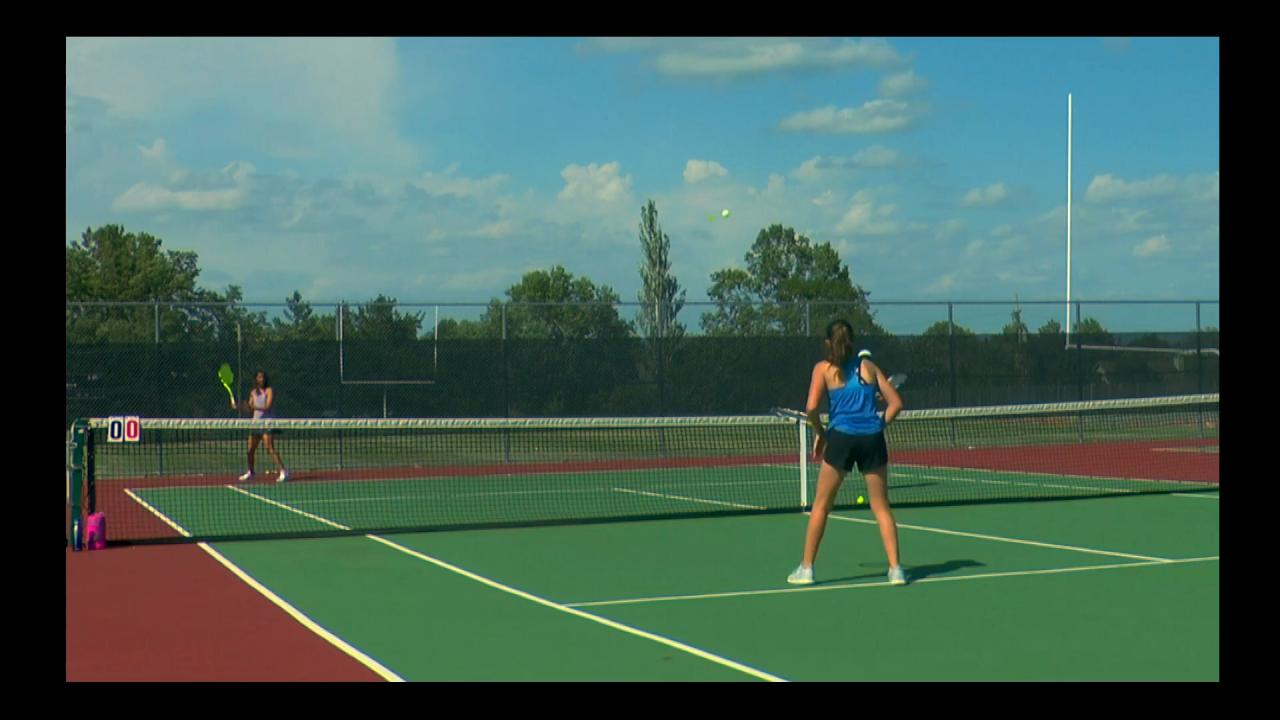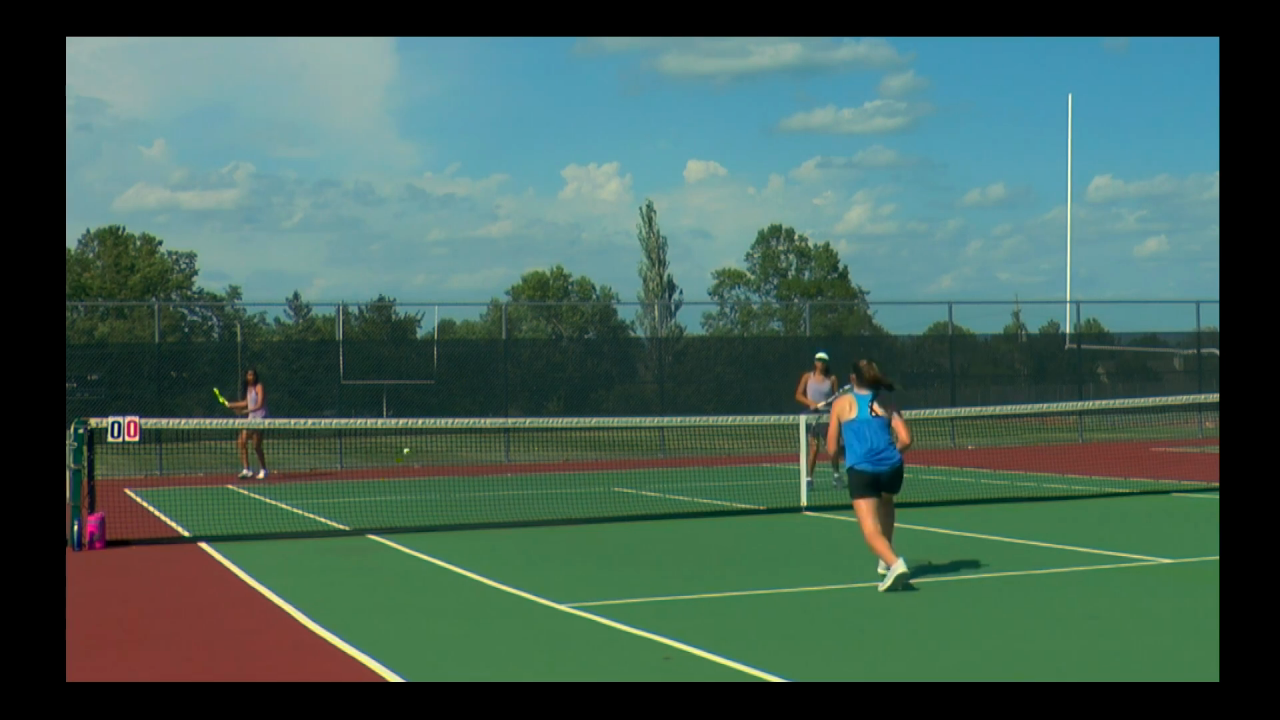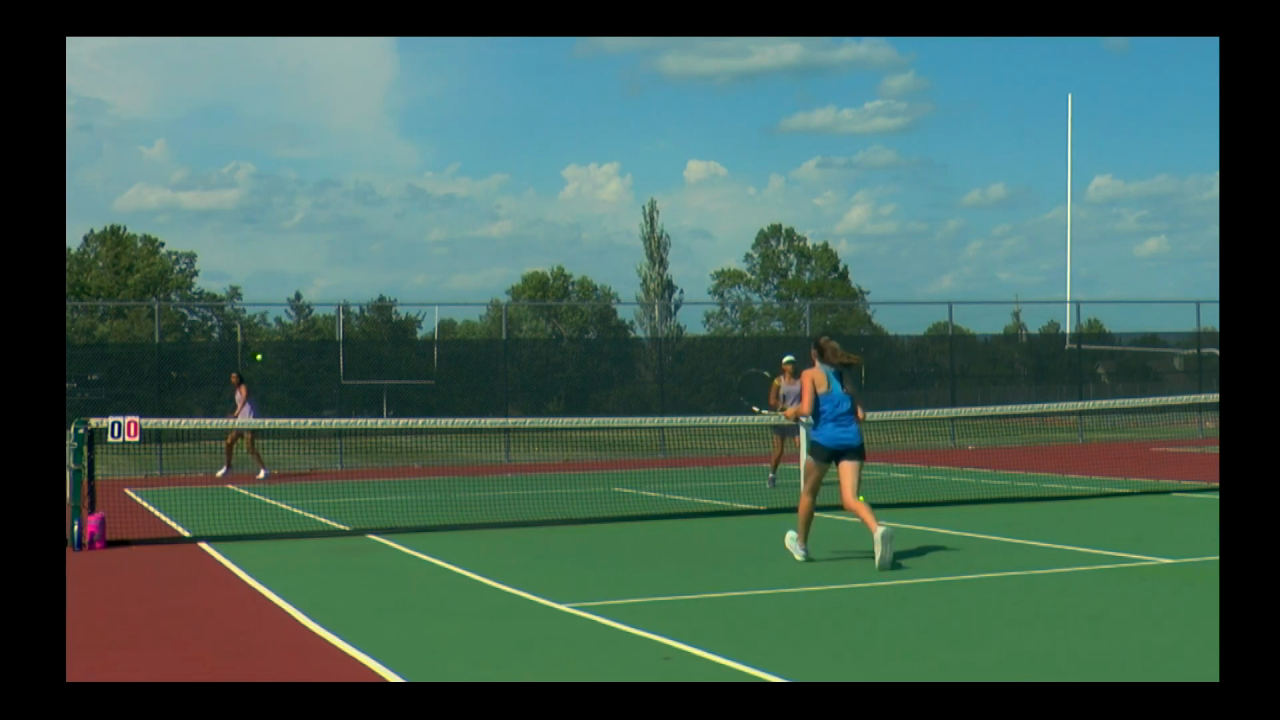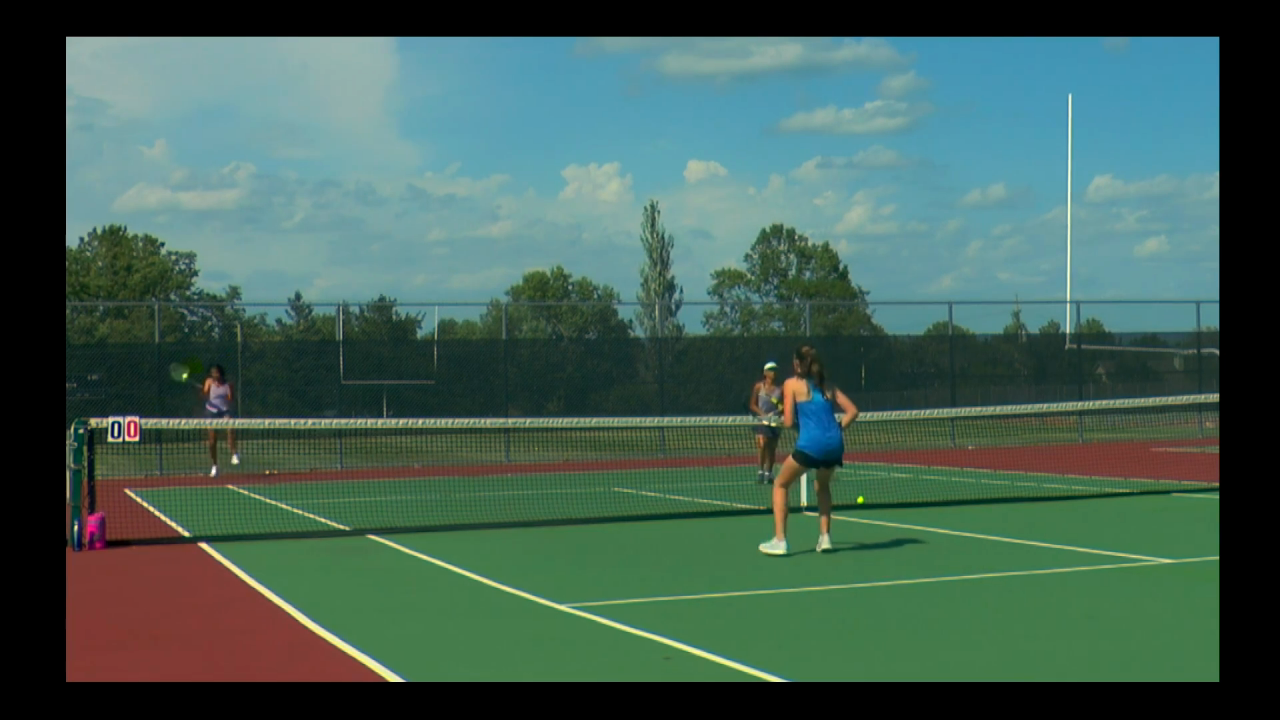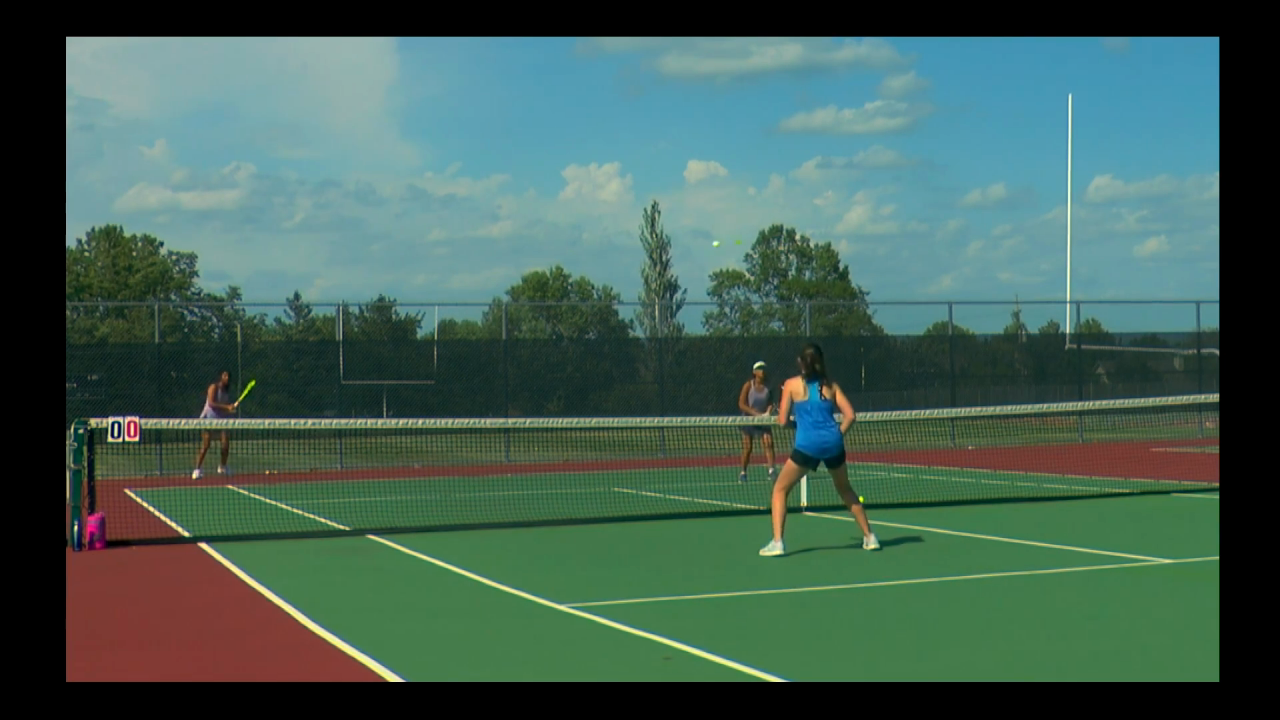
dt=0.5s
person 1, frame 1
left shoulder: (823, 367)
right shoulder: (869, 365)
left elbow: (812, 407)
right elbow: (896, 403)
left wrist: (818, 431)
left hip: (842, 437)
right hip: (872, 437)
left knee: (821, 504)
right knee: (881, 506)
left ankle: (807, 568)
right ankle: (895, 569)
person 1, frame 2
left shoulder: (840, 404)
right shoulder: (887, 405)
left elbow: (832, 448)
right elbow: (905, 441)
left hip: (860, 470)
right hip: (891, 468)
left knee: (873, 533)
right knee: (886, 505)
left ankle: (895, 563)
right ankle: (887, 561)
person 1, frame 3
left shoulder: (810, 375)
right shoulder: (844, 377)
left elbow: (807, 409)
right elbow: (860, 414)
left wrist: (793, 412)
left hip: (825, 439)
right hip: (852, 439)
left knee: (809, 492)
right knee: (851, 501)
left ankle: (801, 543)
right ankle: (878, 530)
person 1, frame 4
left shoulder: (792, 384)
right shoulder: (827, 384)
left elbow: (789, 422)
right elbow: (853, 411)
left hip: (810, 444)
right hip: (834, 444)
left knee: (780, 485)
right knee: (822, 486)
left ankle: (779, 541)
right ankle: (824, 537)
person 1, frame 5
left shoulder: (791, 384)
right shoulder: (830, 384)
left elbow: (783, 421)
right elbow: (850, 415)
left hip: (807, 445)
right hip: (833, 443)
left knee: (780, 490)
right knee: (846, 491)
left ankle: (777, 543)
right ankle: (869, 537)
